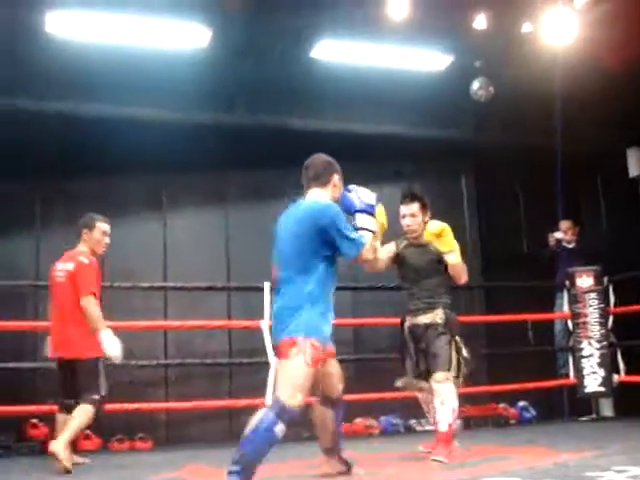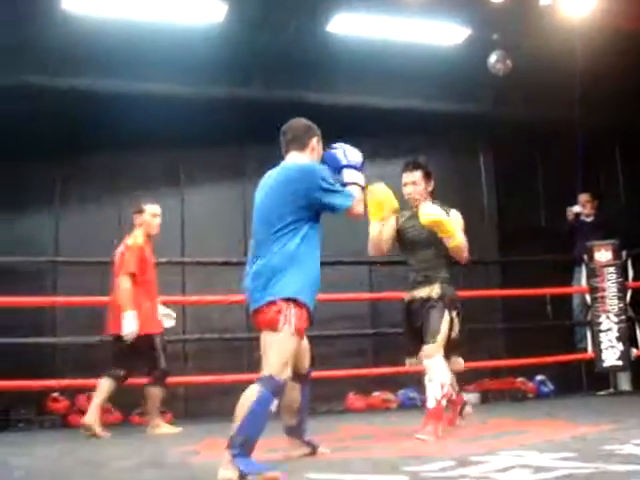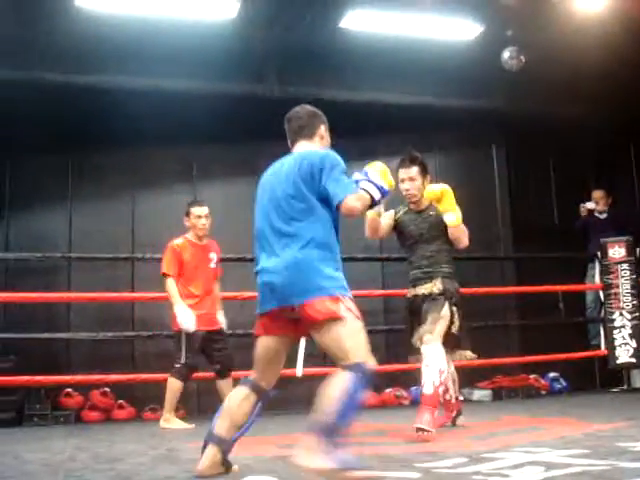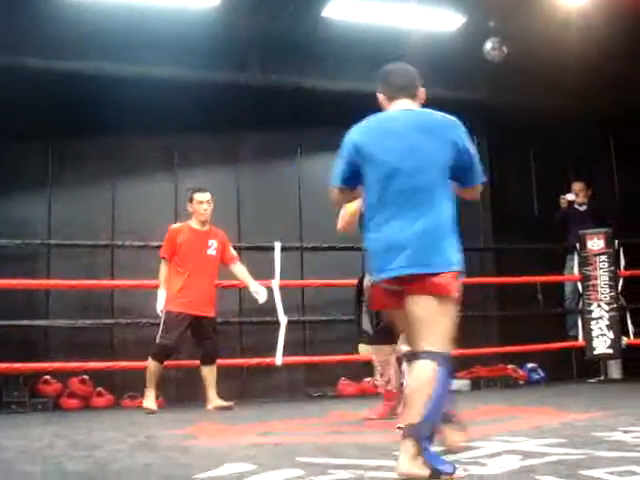
dt=0.5s
person 1, frame 1
left shoulder: (289, 216)
right shoulder: (328, 211)
right elbow: (365, 254)
right wrist: (364, 214)
left hip: (301, 319)
right hip: (303, 322)
left knee: (333, 387)
right knee: (286, 405)
person 1, frame 2
left shoulder: (273, 179)
right shoulder: (308, 171)
right elbow: (353, 209)
right wrist: (353, 171)
left hip: (275, 285)
right hip: (283, 287)
left knee: (300, 365)
right knee: (276, 375)
left ankle: (296, 438)
person 1, frame 3
left shoulder: (270, 175)
right shoulder: (323, 159)
right elbow: (351, 206)
right wrist: (373, 187)
left hip: (272, 284)
right hip: (314, 280)
left knee: (259, 381)
right knee: (359, 364)
right ankle: (318, 446)
person 1, frame 4
left shoulder: (360, 134)
right shoulder: (448, 125)
left elbow: (339, 193)
right elbow: (472, 190)
left hip: (383, 257)
right hip: (432, 252)
left knee: (417, 345)
right knee: (434, 353)
left ankle: (425, 433)
person 2, frame 1
left shoulder: (443, 244)
right shoulder: (397, 248)
left elbow: (461, 278)
right elbow: (373, 265)
left wrist: (449, 247)
left hip: (439, 320)
right hip: (413, 323)
left knee: (441, 379)
right knee: (421, 383)
left ankle: (445, 442)
right ankle: (443, 433)
person 2, frame 2
left shoulder: (449, 215)
right shoulder: (398, 220)
left elbow: (462, 255)
right elbow: (376, 250)
left wrist: (444, 226)
right wrist: (377, 216)
left hip: (440, 294)
right hip: (415, 296)
left knee: (433, 353)
right knee: (428, 357)
left ankle: (434, 419)
right ankle: (456, 401)
person 2, frame 3
left shoulder: (445, 208)
right shoulder: (396, 216)
left elbow: (462, 242)
right elbow: (373, 232)
left wrist: (448, 208)
left hip: (441, 288)
right hip: (415, 292)
left knee: (431, 342)
right knee: (440, 353)
left ankle: (428, 409)
right ankle: (452, 408)
person 2, frame 4
right shoulder: (364, 199)
right elbow: (343, 226)
right wrist: (362, 202)
left knee: (409, 341)
right knee: (380, 348)
right ankle: (391, 400)
person 3, frame 1
left shoulder: (61, 263)
right shoulder: (86, 262)
right elbow: (87, 301)
left wrist: (51, 337)
right wrist: (106, 333)
left hip: (61, 342)
right hip: (85, 344)
left knee: (67, 400)
right knee: (91, 397)
left ankle: (65, 451)
right ankle: (61, 443)
person 3, frame 2
left shoulder: (137, 244)
right shoulder: (136, 244)
right elbow: (124, 280)
left wrist: (158, 308)
right wrist: (129, 314)
right hip: (135, 321)
left knee: (119, 370)
right knee: (158, 370)
left ankle: (93, 415)
right ankle: (154, 422)
person 3, frame 3
left shoulder: (213, 247)
right shoulder: (177, 246)
right elbow: (170, 280)
left wrist: (219, 311)
right wrist: (181, 308)
left hip: (211, 320)
right hip: (189, 320)
left knee: (224, 363)
right knee: (184, 366)
right ankle: (168, 417)
person 3, frame 4
left shoulder: (219, 236)
right shoulder: (177, 231)
left elbow: (235, 264)
right elbow: (165, 263)
left wrist: (253, 285)
right wrist: (162, 291)
left hip: (206, 307)
right hip: (178, 304)
left knee: (210, 351)
right knee: (164, 346)
left ankle: (213, 399)
right ankle: (150, 394)
person 4, frame 1
left shoulder: (583, 248)
right shoulder: (557, 248)
right wrist: (551, 248)
right hip: (563, 293)
right knee: (560, 332)
right ankle: (563, 370)
person 4, frame 2
left shoulder: (601, 221)
right shoulder: (575, 222)
right wrist: (569, 221)
right hip: (581, 267)
right knee: (579, 306)
right ankle: (582, 345)
person 4, frame 3
left shoulder: (616, 218)
right shoulder: (589, 219)
left elbow: (625, 235)
right elbow: (579, 232)
right wrist: (583, 217)
right hip: (595, 264)
right knee: (592, 304)
right ankle: (595, 341)
person 4, frame 4
left shoulder: (595, 210)
right shoulder: (568, 211)
left elbow: (605, 226)
right elbow: (558, 224)
left wrist: (586, 203)
right wrist: (563, 208)
right hip: (573, 255)
right knee: (571, 295)
right ankle: (573, 332)
